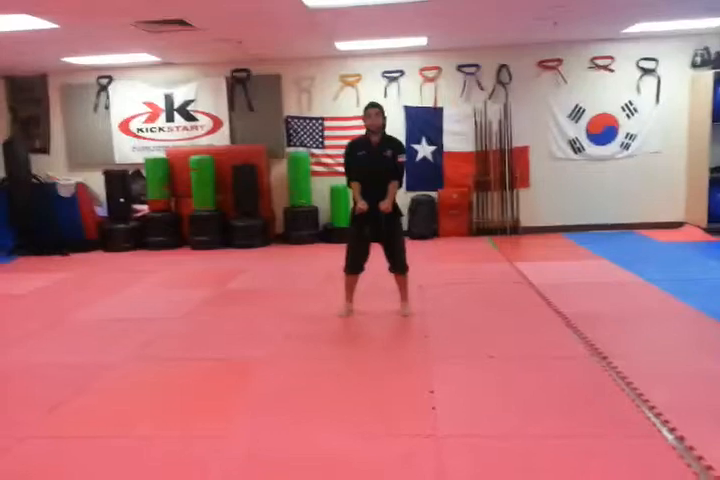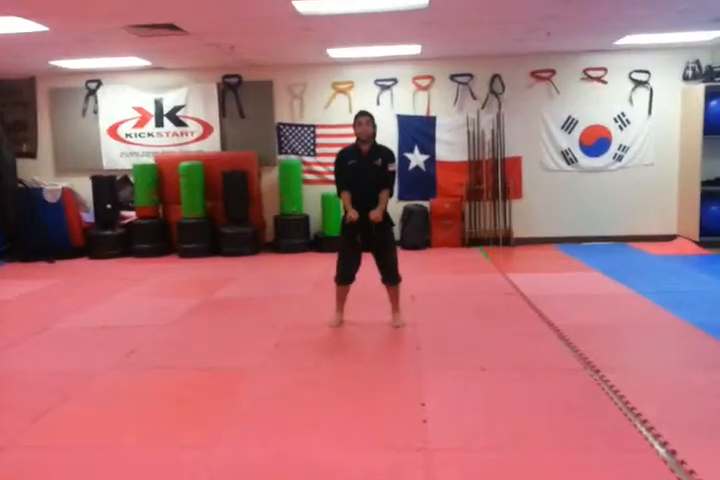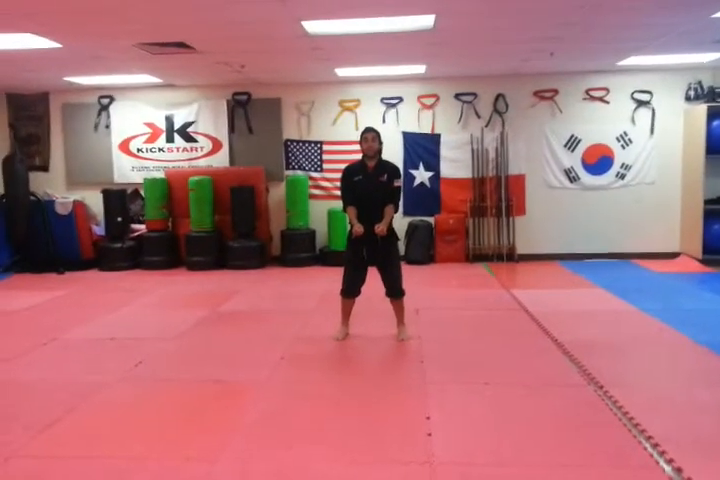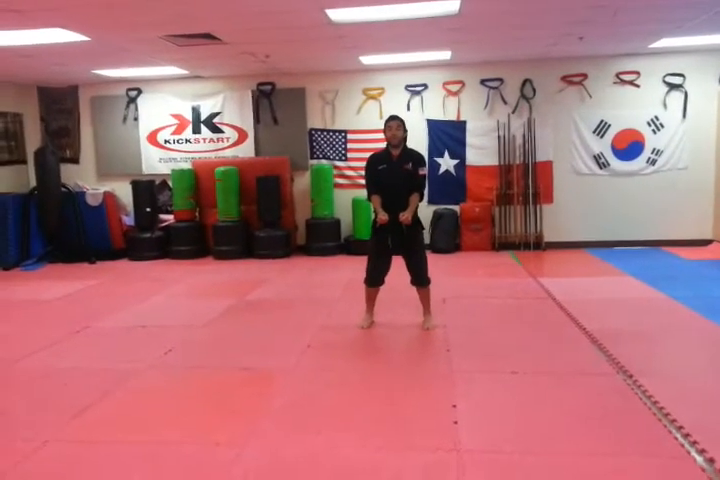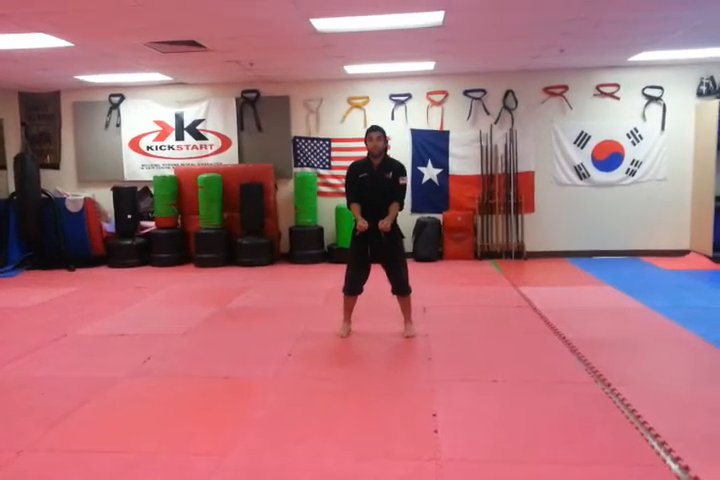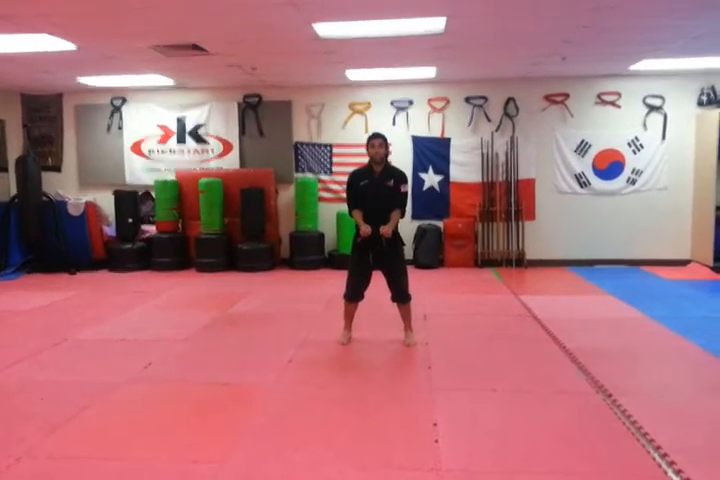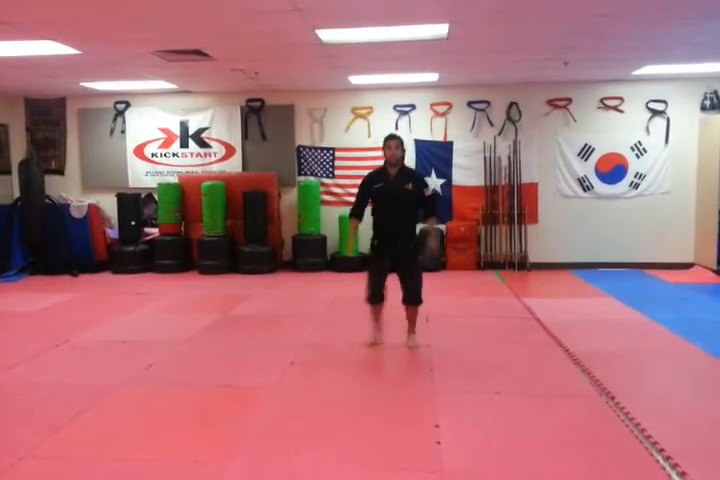
dt=0.7s
person 1, frame 1
left shoulder: (395, 146)
right shoulder: (354, 147)
left elbow: (396, 177)
right elbow: (352, 178)
left wrist: (389, 200)
right wrist: (359, 200)
left hip: (387, 208)
right hip: (362, 208)
left knee: (398, 257)
right knee: (354, 259)
left ankle: (404, 301)
right ankle: (348, 302)
person 1, frame 2
left shoulder: (385, 154)
right shoulder: (344, 156)
left elbow: (387, 187)
right elbow: (342, 187)
left wrist: (380, 209)
right wrist: (349, 209)
left hip: (379, 217)
right hip: (353, 217)
left knee: (390, 268)
right knee: (344, 269)
left ankle: (396, 312)
right ankle: (339, 313)
person 1, frame 3
left shoulder: (391, 170)
right shoulder: (350, 171)
left elbow: (393, 202)
right elbow: (348, 202)
left wrist: (385, 223)
right wrist: (355, 223)
left hip: (384, 232)
right hip: (359, 232)
left knee: (394, 282)
right knee: (350, 282)
left ankle: (401, 325)
right ankle: (344, 325)
person 1, frame 4
left shoulder: (416, 158)
right shoulder: (375, 160)
left elbow: (418, 190)
right elbow: (373, 191)
left wrist: (409, 211)
right wrist: (379, 211)
left hip: (409, 221)
right hip: (383, 221)
left knee: (419, 270)
right knee: (374, 271)
left ankle: (427, 315)
right ankle: (369, 314)
person 1, frame 5
left shoulder: (397, 168)
right shoulder: (355, 168)
left elbow: (398, 200)
right elbow: (352, 199)
left wrist: (389, 219)
right wrist: (359, 219)
left hip: (388, 229)
right hip: (363, 230)
left knee: (400, 279)
right knee: (353, 279)
left ankle: (408, 322)
right ankle: (346, 322)
person 1, frame 6
left shoulder: (398, 176)
right shoulder: (356, 176)
left elbow: (399, 207)
right elbow: (353, 206)
left wrist: (390, 225)
right wrist: (361, 225)
left hip: (389, 238)
right hip: (364, 237)
left knee: (400, 287)
right knee: (354, 287)
left ankle: (408, 330)
right ankle: (347, 329)
person 1, frame 7
left shoulder: (415, 178)
right shoulder: (372, 178)
left elbow: (430, 208)
right elbow: (358, 208)
left wrist: (432, 236)
right wrist: (352, 236)
left hip: (407, 242)
right hip: (381, 242)
left knee: (413, 291)
right knee: (375, 290)
left ankle: (411, 332)
right ankle: (376, 327)
